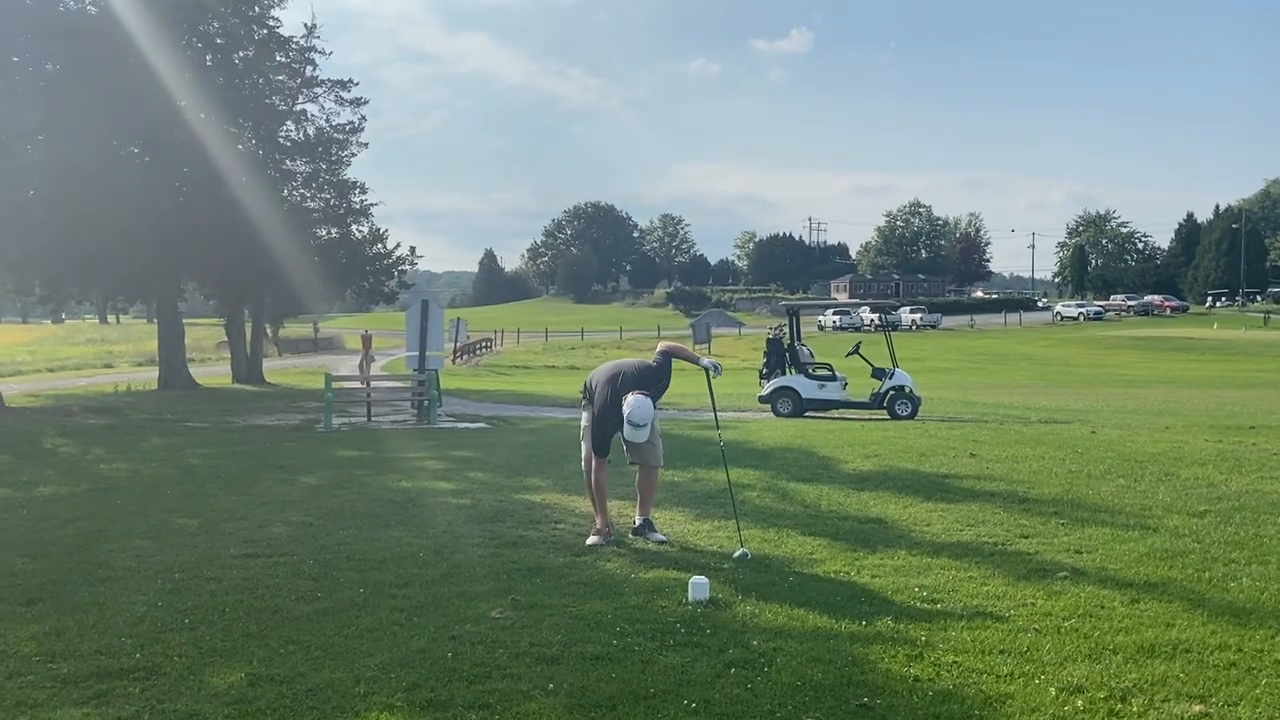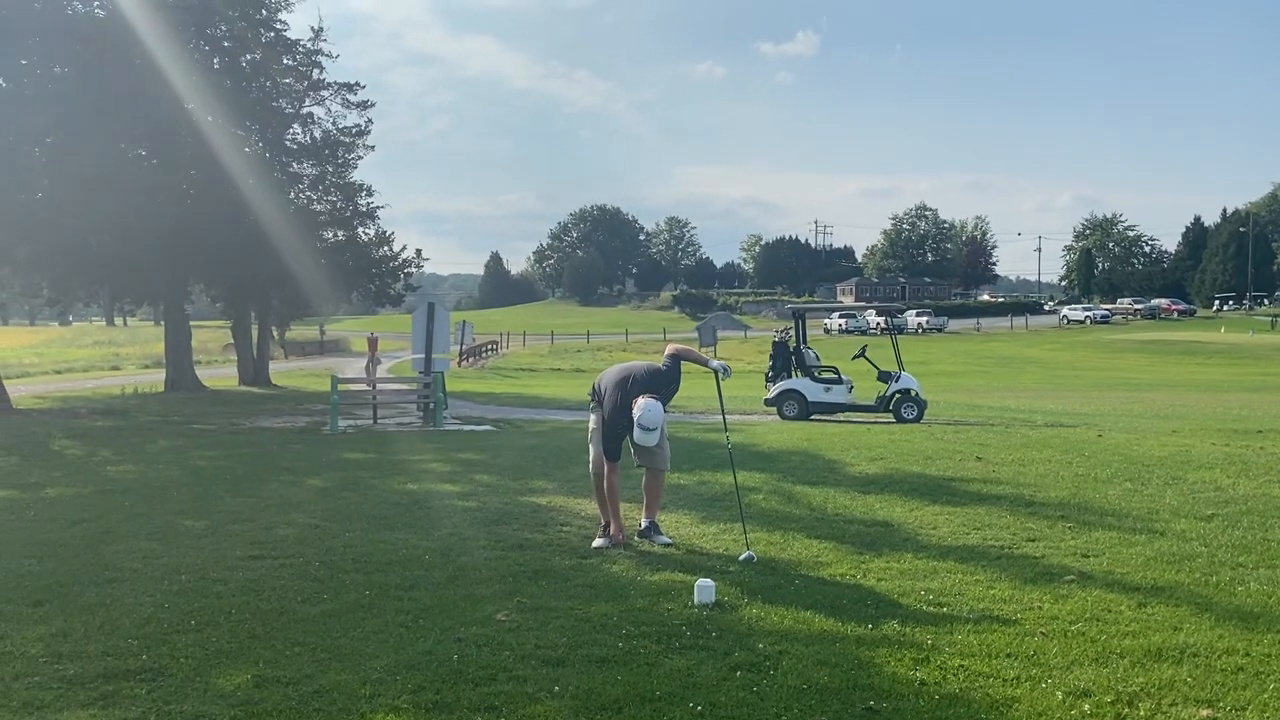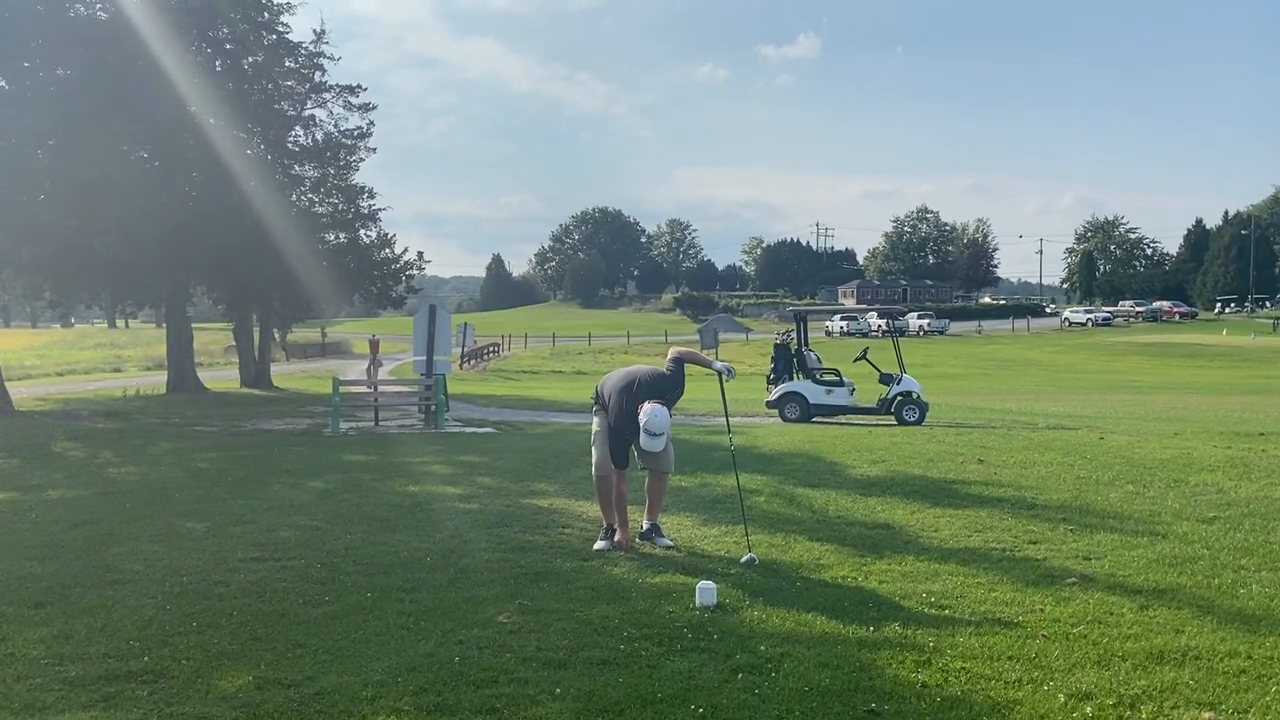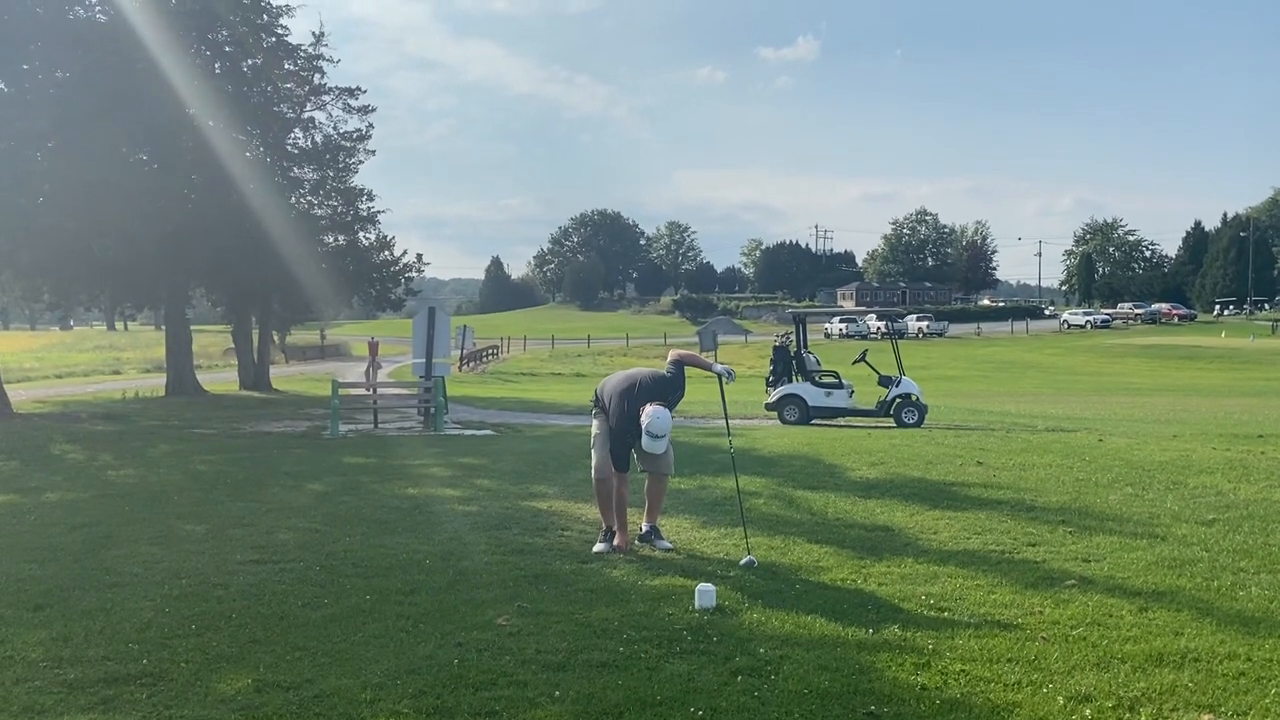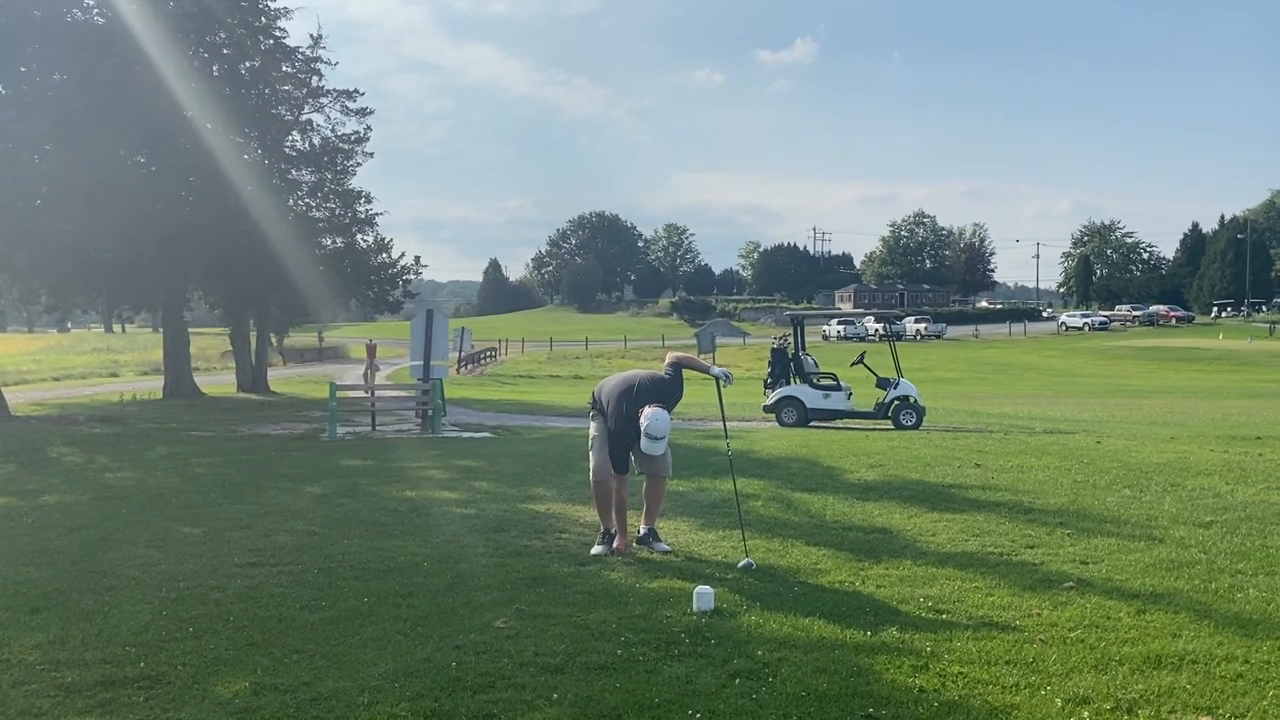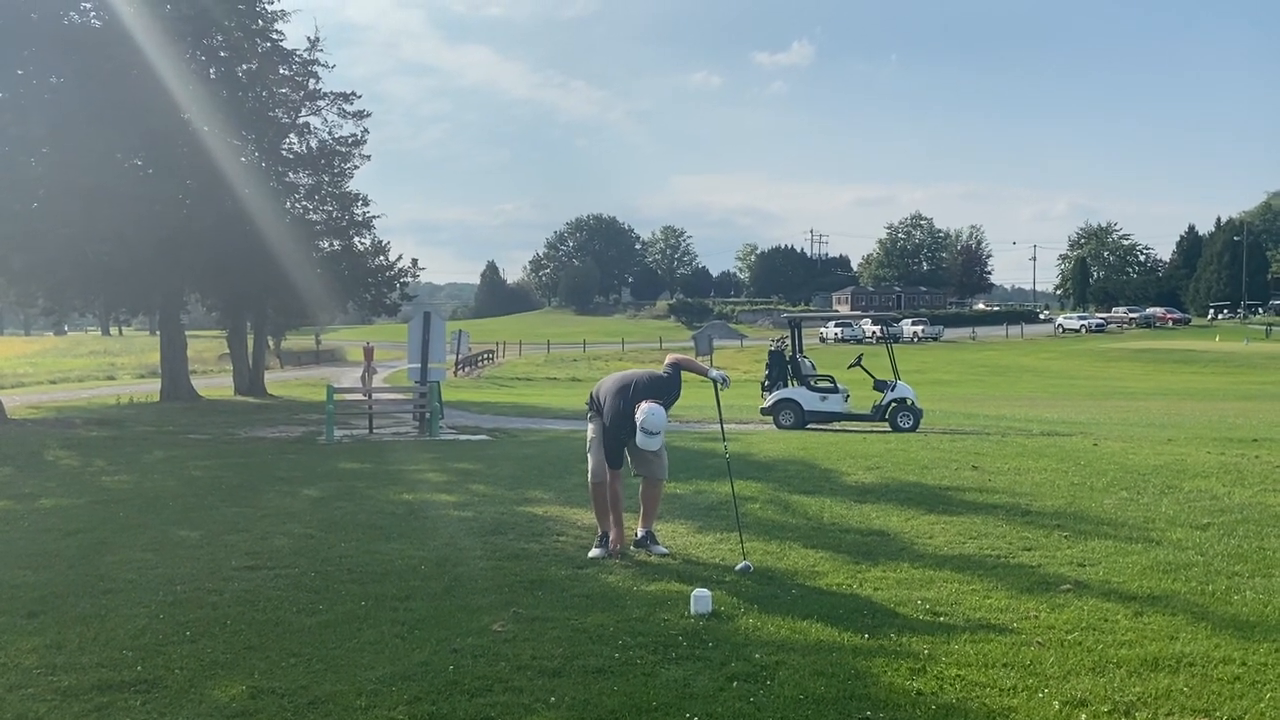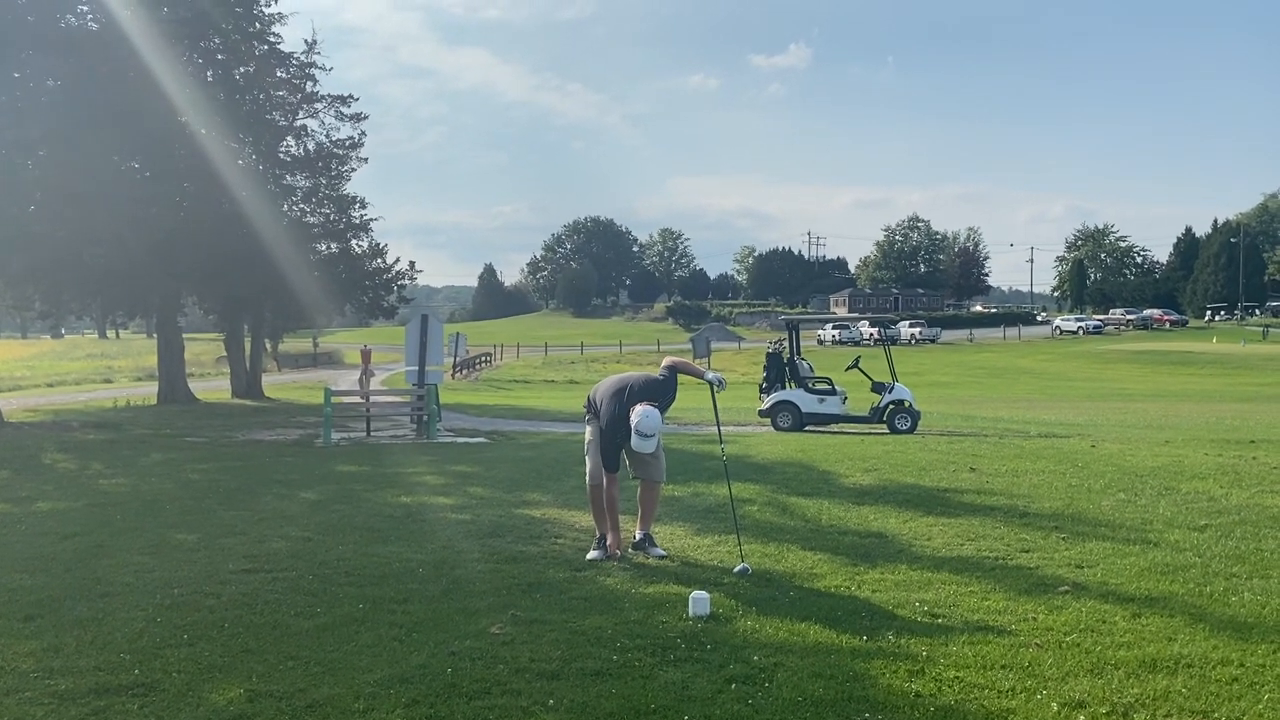
dt=0.4s
person 1, frame 1
left shoulder: (657, 377)
right shoulder: (605, 415)
left elbow: (664, 346)
right elbow: (599, 467)
left wrist: (700, 360)
right wrist: (603, 516)
left hip: (640, 404)
right hip: (596, 401)
left knee: (652, 458)
right knee: (590, 462)
left ankle: (642, 521)
right ankle: (600, 523)
person 1, frame 2
left shoulder: (666, 380)
right shoulder: (615, 419)
left elbow: (672, 348)
right elbow: (612, 472)
left wrist: (709, 362)
right wrist: (616, 521)
right hip: (604, 403)
left knee: (659, 461)
right knee: (599, 464)
left ankle: (648, 524)
right ankle: (607, 525)
person 1, frame 3
left shoulder: (671, 385)
right shoulder: (622, 425)
left elbow: (676, 351)
right elbow: (620, 479)
left wrist: (713, 364)
right wrist: (623, 528)
left hip: (646, 397)
right hip: (607, 406)
left knee: (662, 464)
right knee: (603, 467)
left ankle: (650, 526)
right ankle: (610, 527)
person 1, frame 4
left shoulder: (672, 388)
right shoulder: (622, 428)
left elbow: (675, 354)
right elbow: (621, 482)
left wrist: (713, 366)
right wrist: (622, 532)
left hip: (645, 398)
right hip: (606, 408)
left knee: (662, 466)
right knee: (602, 470)
left ankle: (649, 528)
right ankle: (609, 530)
person 1, frame 5
left shoulder: (671, 390)
right shoulder: (622, 431)
left elbow: (673, 356)
right elbow: (620, 484)
left wrist: (710, 369)
right wrist: (622, 534)
left hip: (641, 402)
right hip: (604, 411)
left knee: (660, 469)
right knee: (600, 472)
left ankle: (646, 530)
right ankle: (607, 532)
person 1, frame 6
left shoulder: (668, 388)
right shoulder: (616, 426)
left elbow: (673, 358)
right elbow: (614, 479)
left wrist: (709, 372)
right wrist: (617, 528)
right hip: (602, 412)
left knee: (656, 472)
right knee: (599, 474)
left ankle: (644, 533)
right ankle: (605, 535)
person 1, frame 7
left shoulder: (663, 390)
right shoulder: (612, 429)
left elbow: (669, 361)
right elbow: (610, 482)
left wrist: (705, 374)
right wrist: (614, 532)
left hip: (644, 419)
right hip: (600, 415)
left knee: (654, 473)
right knee: (597, 476)
left ankle: (642, 536)
right ankle: (602, 537)
